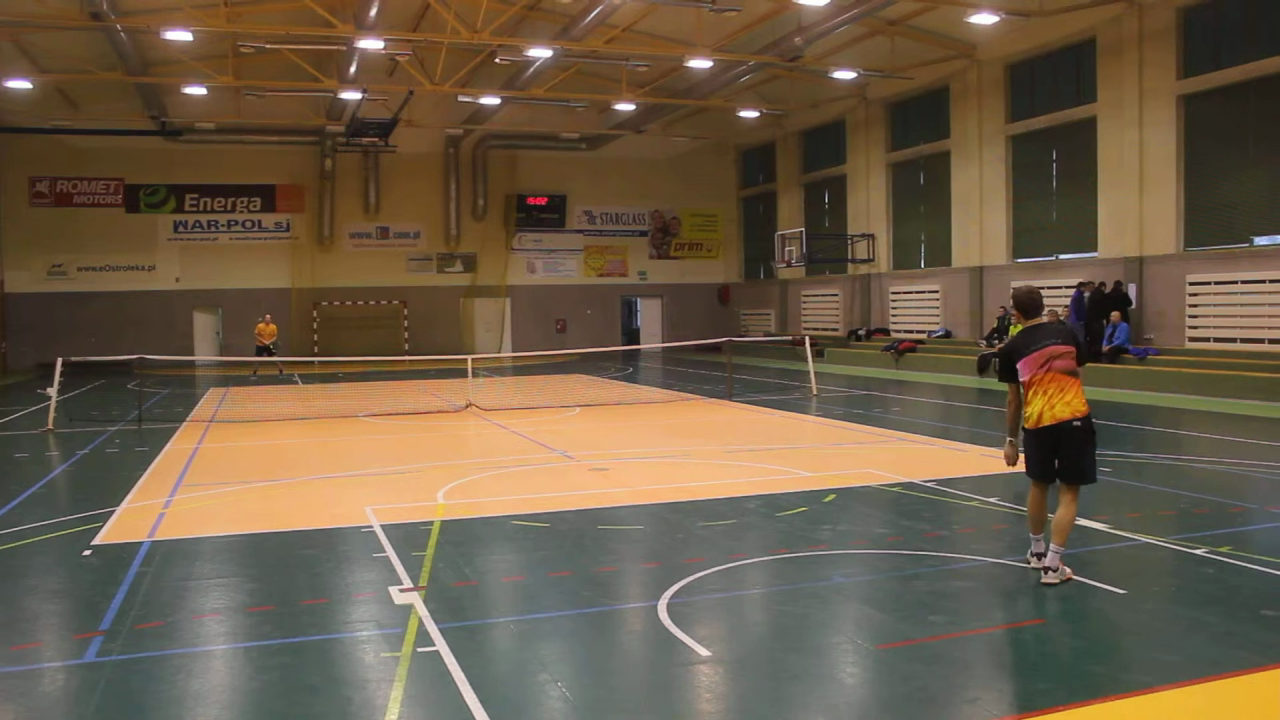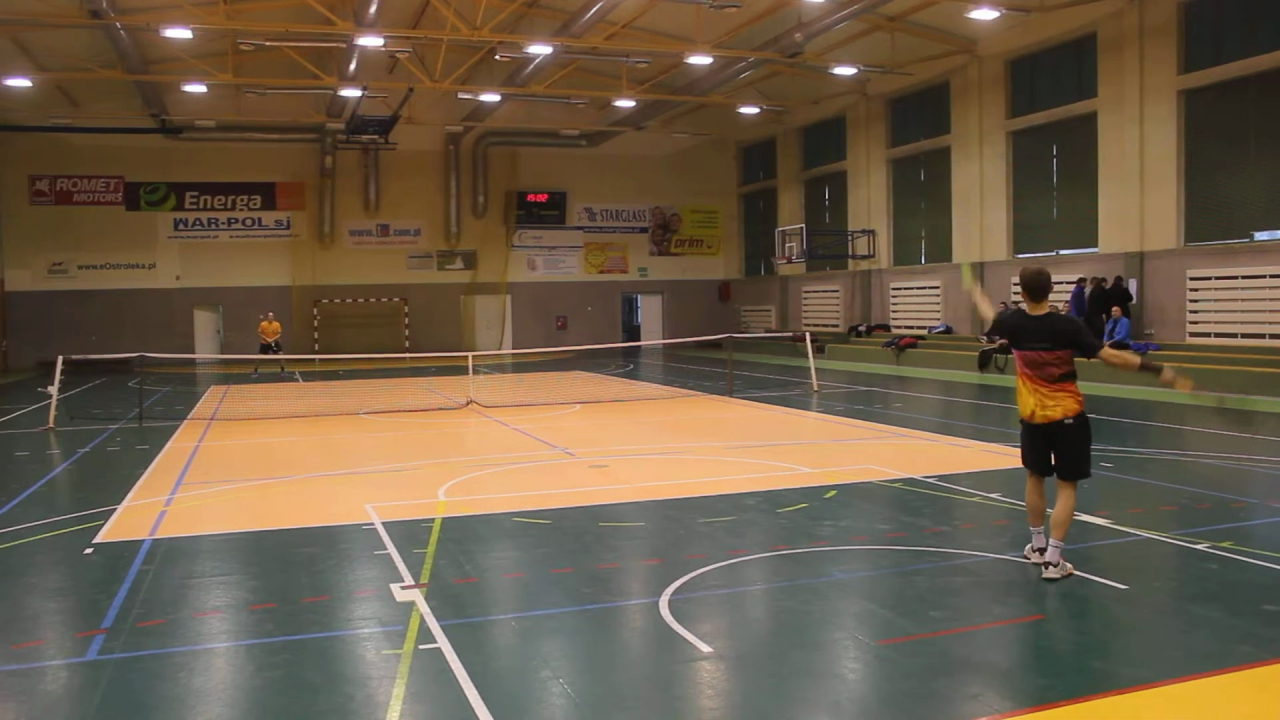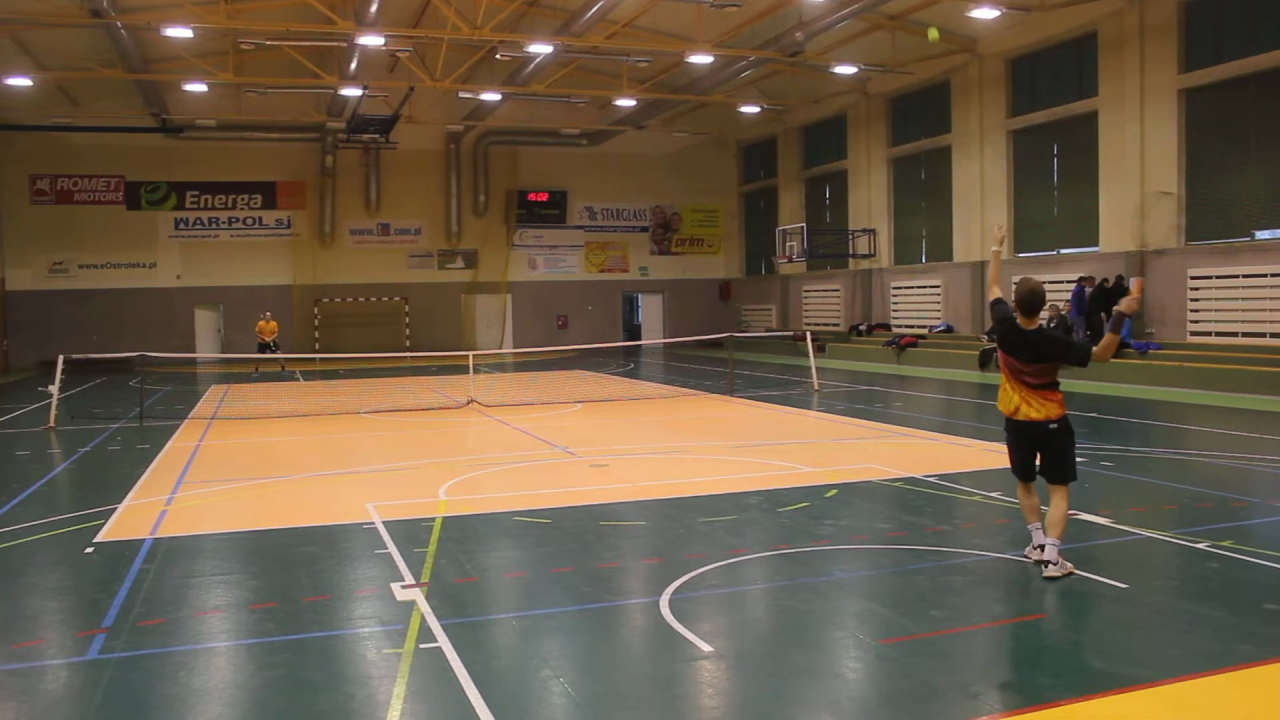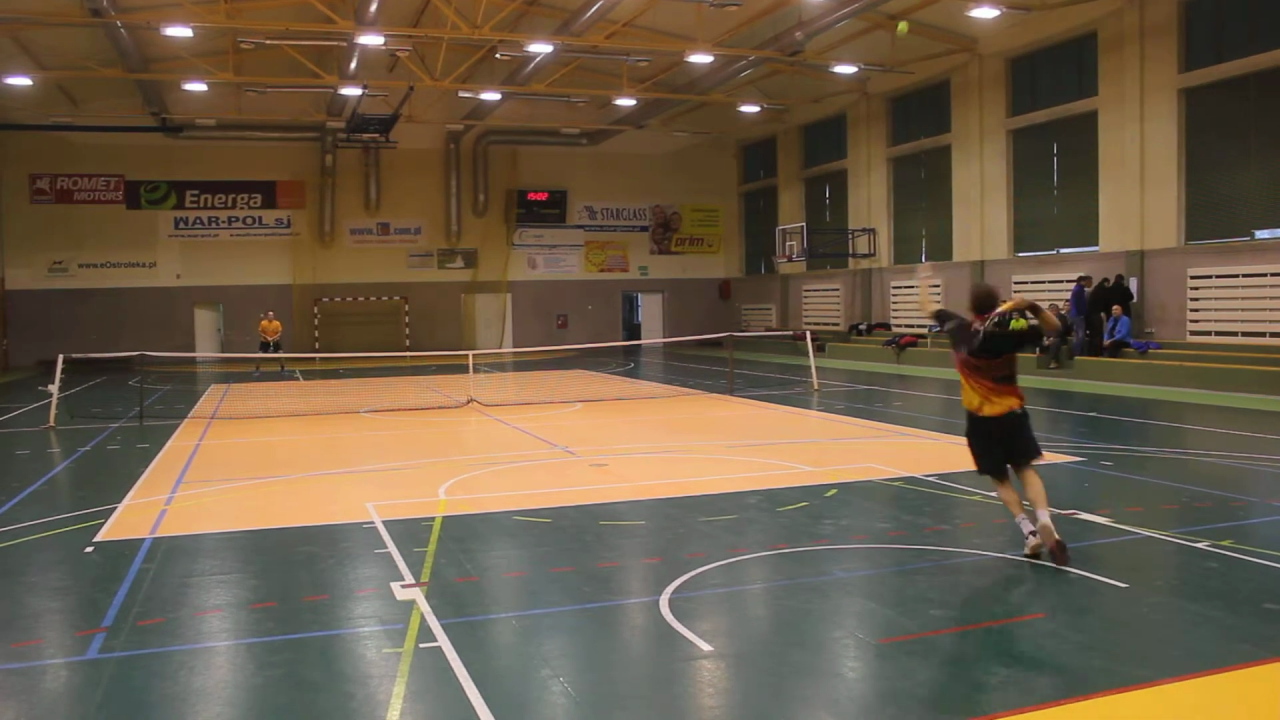
dt=0.4s
person 1, frame 1
left shoulder: (1012, 348)
right shoulder: (1067, 335)
left elbow: (1014, 399)
left wrist: (1011, 440)
left hip: (1038, 423)
right hip: (1074, 418)
left knee: (1039, 487)
right knee: (1069, 492)
left ankle: (1037, 552)
right ankle: (1052, 565)
person 1, frame 2
left shoulder: (1013, 323)
right shoulder: (1067, 326)
left elbow: (990, 318)
right elbow: (1109, 356)
left wrist: (976, 294)
right wrist: (1156, 368)
left hip: (1032, 418)
right hip: (1068, 414)
left knee: (1035, 478)
right knee: (1066, 485)
left ankle: (1037, 546)
right ankle: (1053, 559)
person 1, frame 3
left shoulder: (1004, 328)
right shoulder: (1052, 343)
left elbow: (993, 288)
right elbow: (1100, 354)
left wrist: (997, 247)
right wrist: (1119, 318)
left hip: (1017, 421)
right hip: (1051, 421)
left knee: (1025, 483)
right knee: (1058, 489)
left ankle: (1038, 544)
right ankle: (1050, 556)
person 1, frame 4
left shoulder: (958, 329)
right shoulder: (1007, 337)
left elbow: (927, 307)
right elbow: (1054, 326)
left wrist: (923, 277)
right wrist: (1031, 306)
left hip: (979, 420)
right hip: (1011, 414)
left knee: (1001, 480)
right knee: (1027, 472)
left ankle: (1030, 533)
right ankle: (1044, 522)
